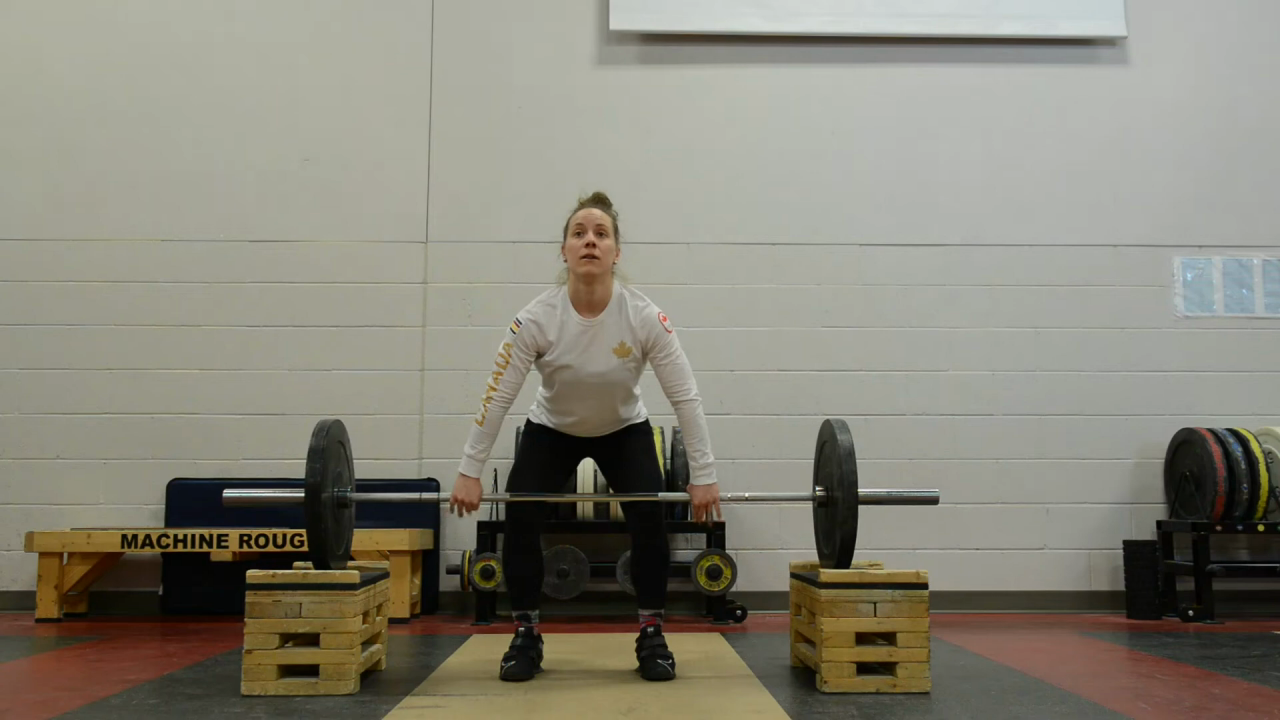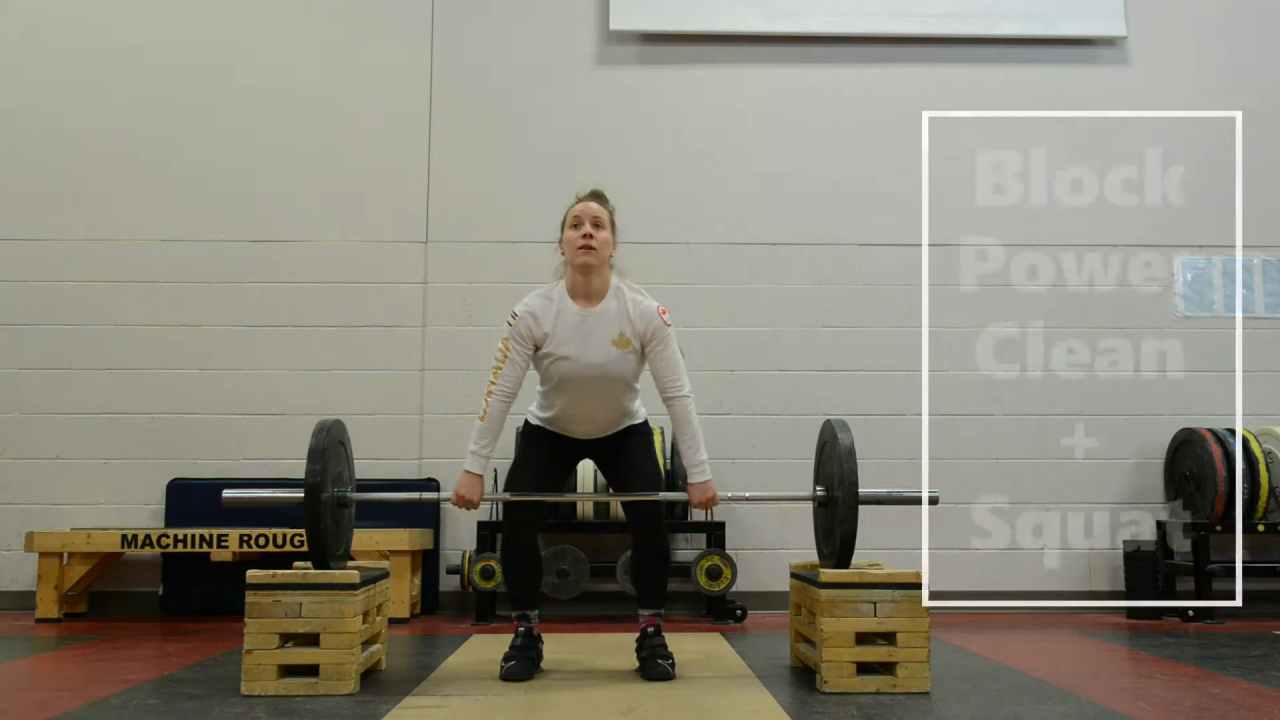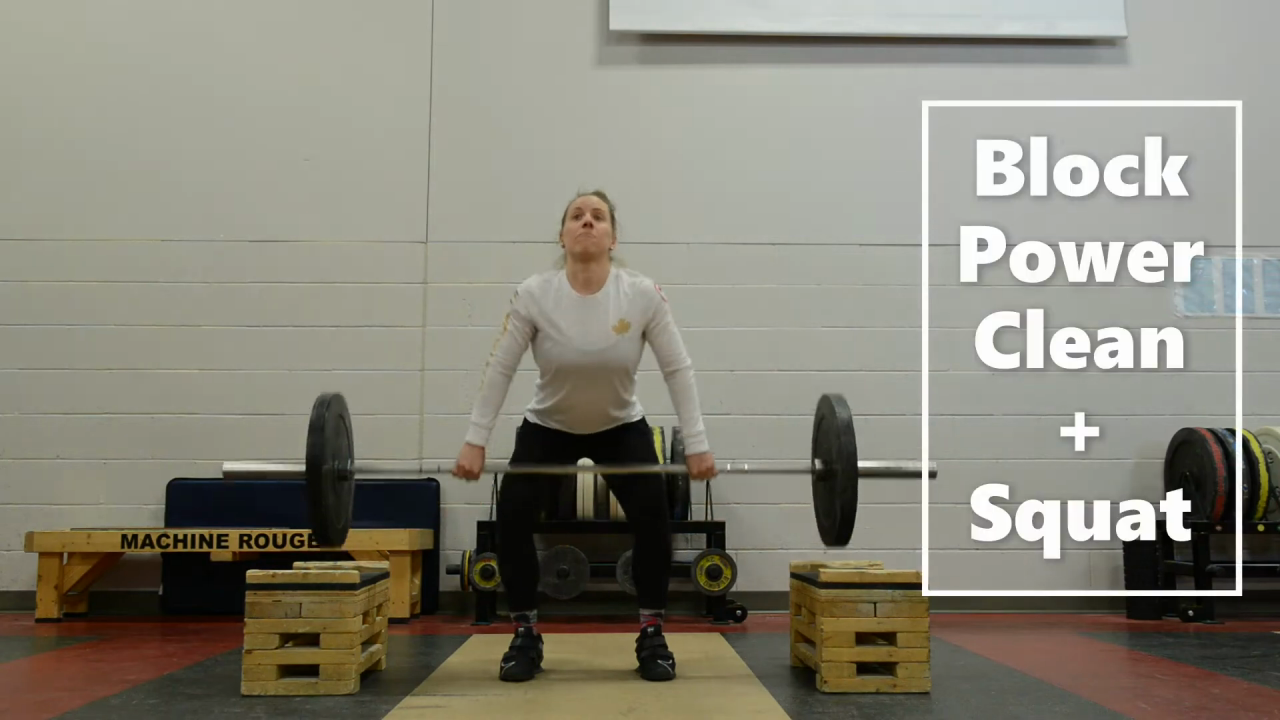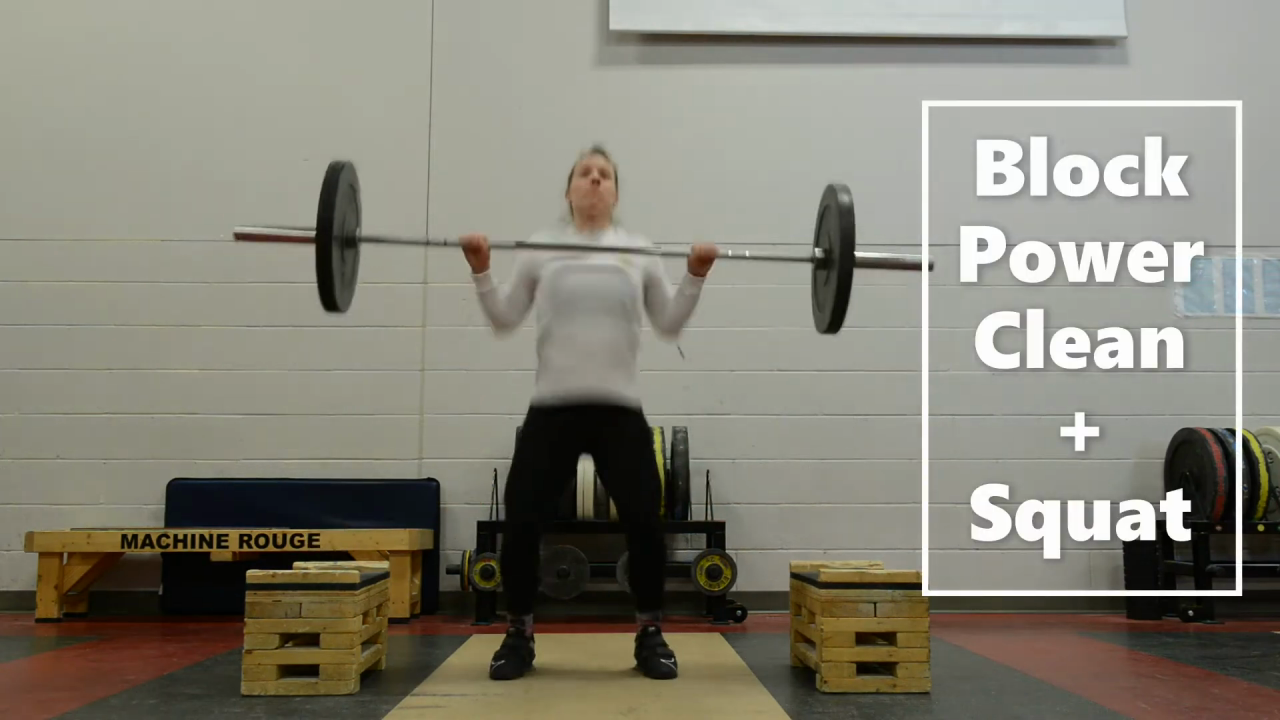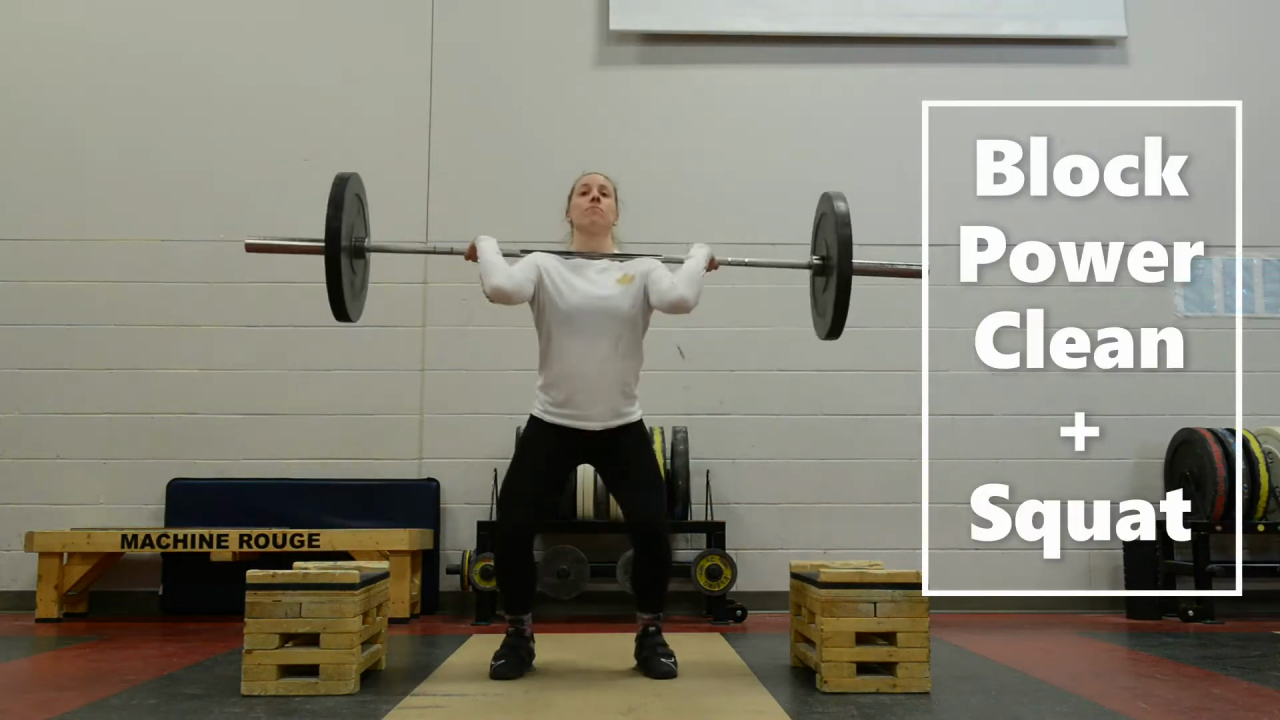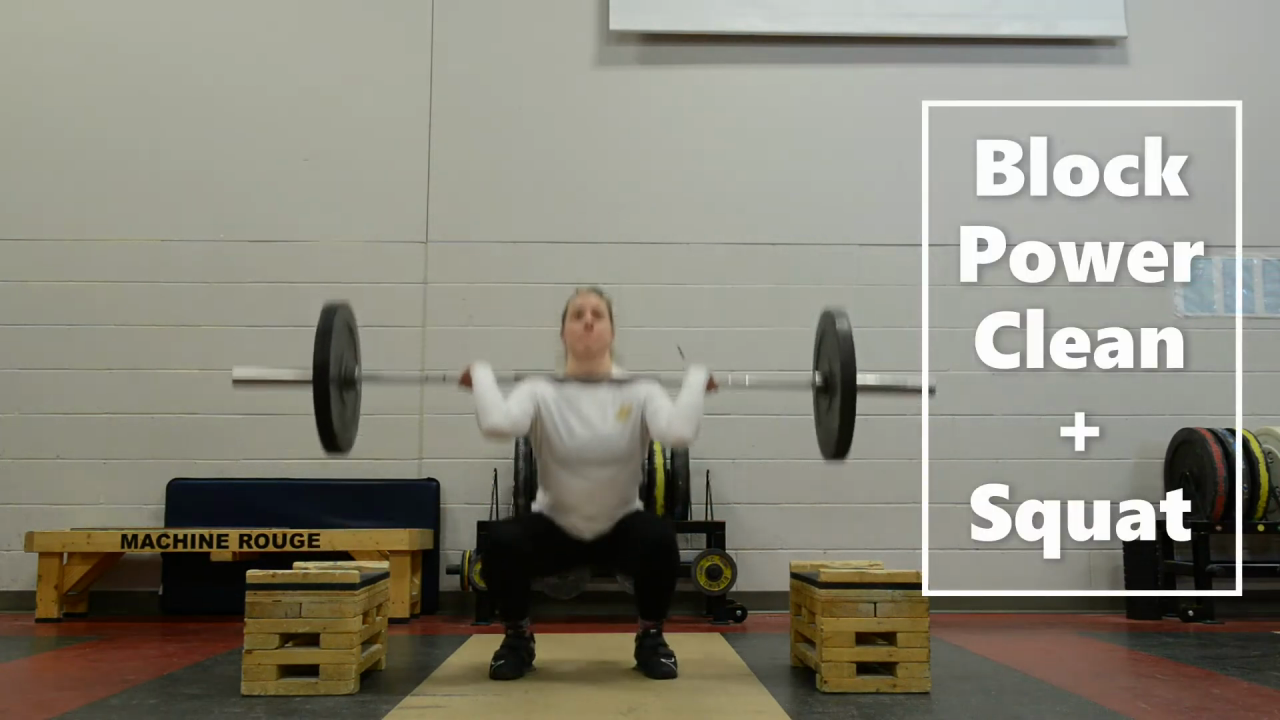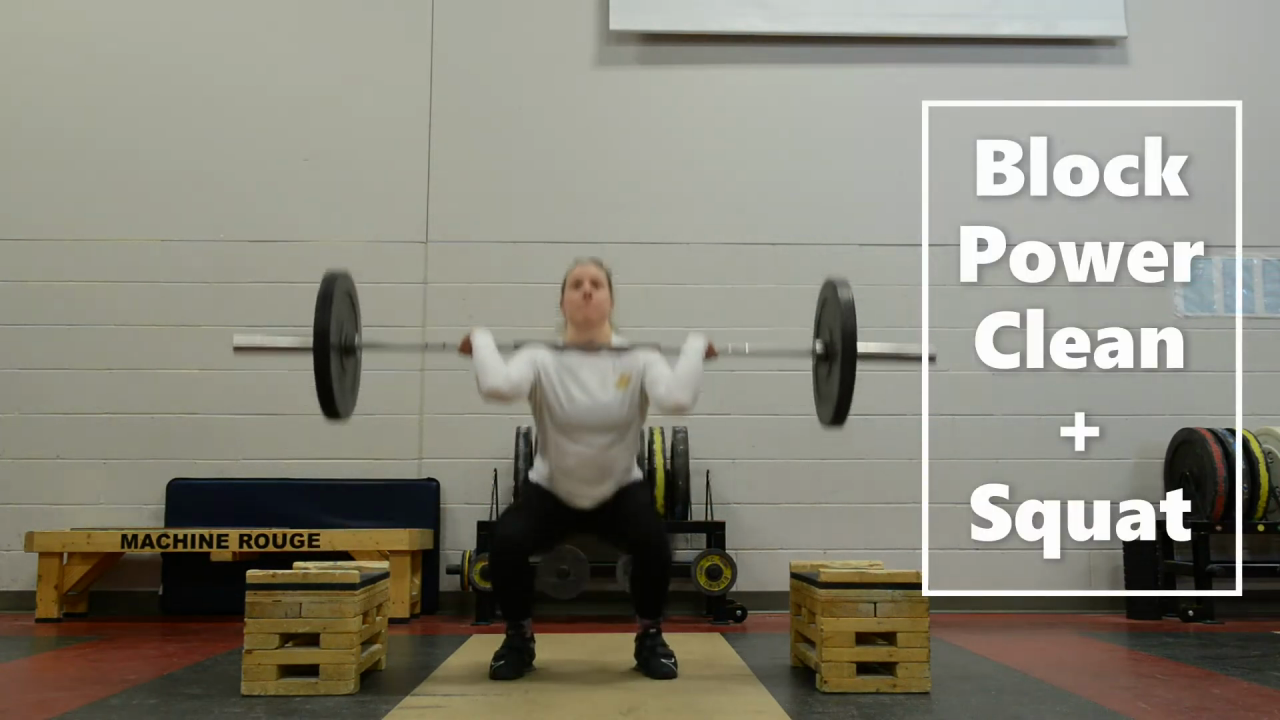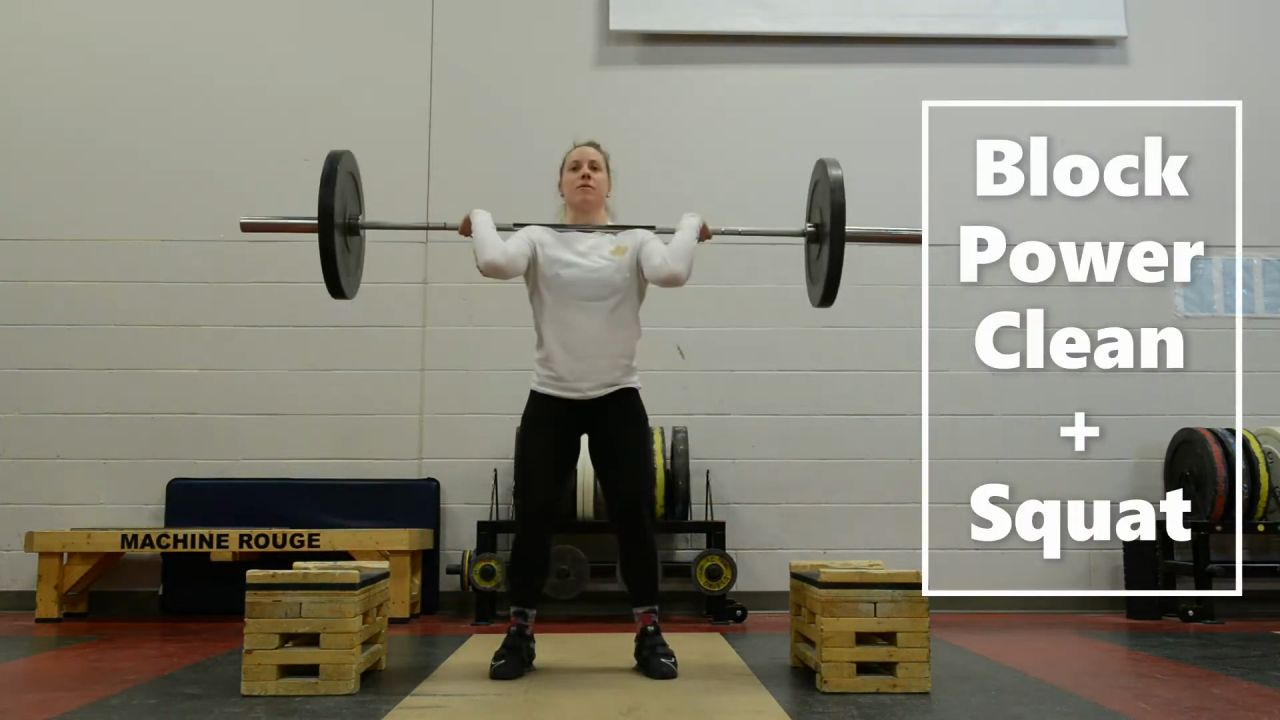
dt=0.5s
person 1, frame 1
left shoulder: (645, 317)
right shoulder: (536, 318)
left elbow: (685, 396)
right elbow: (496, 396)
left wrist: (704, 476)
right wrist: (469, 472)
left hip: (624, 431)
right hip: (551, 431)
left knee: (648, 518)
right knee: (521, 517)
left ankle: (651, 636)
right ankle: (526, 637)
person 1, frame 2
left shoulder: (645, 311)
right shoulder: (533, 311)
left elbow: (677, 394)
right elbow: (499, 392)
left wrist: (699, 473)
right wrist: (472, 469)
left hip: (624, 432)
right hip: (549, 432)
left knee: (649, 518)
right knee: (518, 518)
left ankle: (651, 637)
right ankle: (526, 638)
person 1, frame 3
left shoulder: (643, 294)
right shoulder: (534, 294)
left elbow: (678, 369)
right elbow: (498, 371)
left wrist: (697, 444)
right wrist: (475, 440)
left hip: (621, 428)
right hip: (548, 428)
left knee: (652, 517)
right knee: (512, 518)
left ankle: (651, 634)
right ankle: (525, 636)
person 1, frame 4
left shoulder: (640, 252)
right shoulder: (541, 247)
left elbow: (669, 325)
right elbow: (503, 320)
left wrist: (696, 275)
right wrist: (480, 270)
left hip: (619, 412)
right hip: (552, 412)
left knee: (644, 526)
right knee: (520, 527)
left ankle: (649, 635)
right ankle: (518, 635)
person 1, frame 5
left shoulder: (642, 269)
right shoulder: (543, 266)
left elbow: (680, 298)
right elbow: (501, 289)
left wrist: (699, 255)
right wrist: (485, 246)
left hip: (621, 426)
right hip: (552, 424)
left knee: (652, 528)
right knee: (513, 529)
left ankle: (650, 635)
right ankle: (518, 635)
person 1, frame 6
left shoulder: (640, 392)
right shoulder: (540, 392)
left elbow: (678, 433)
right elbow: (498, 425)
left wrist: (695, 380)
right wrist: (483, 375)
left hip: (620, 525)
right hip: (554, 526)
left knee: (659, 545)
right knee: (501, 544)
left ankle: (651, 637)
right ankle: (518, 639)
person 1, frame 7
left shoulder: (638, 360)
right shoulder: (540, 360)
left elbow: (677, 398)
right elbow: (497, 387)
left wrist: (695, 346)
right wrist: (481, 340)
left hip: (619, 491)
right hip: (551, 493)
left knee: (653, 542)
right knee: (507, 542)
left ankle: (649, 636)
right ankle: (519, 637)
person 1, frame 8
left shoulder: (634, 240)
right shoulder: (538, 239)
left elbow: (672, 272)
right elbow: (495, 263)
left wrist: (689, 226)
right wrist: (481, 220)
left hip: (617, 400)
right hip: (550, 400)
left knee: (634, 517)
right knee: (533, 518)
left ankle: (649, 635)
right ankle: (519, 635)
